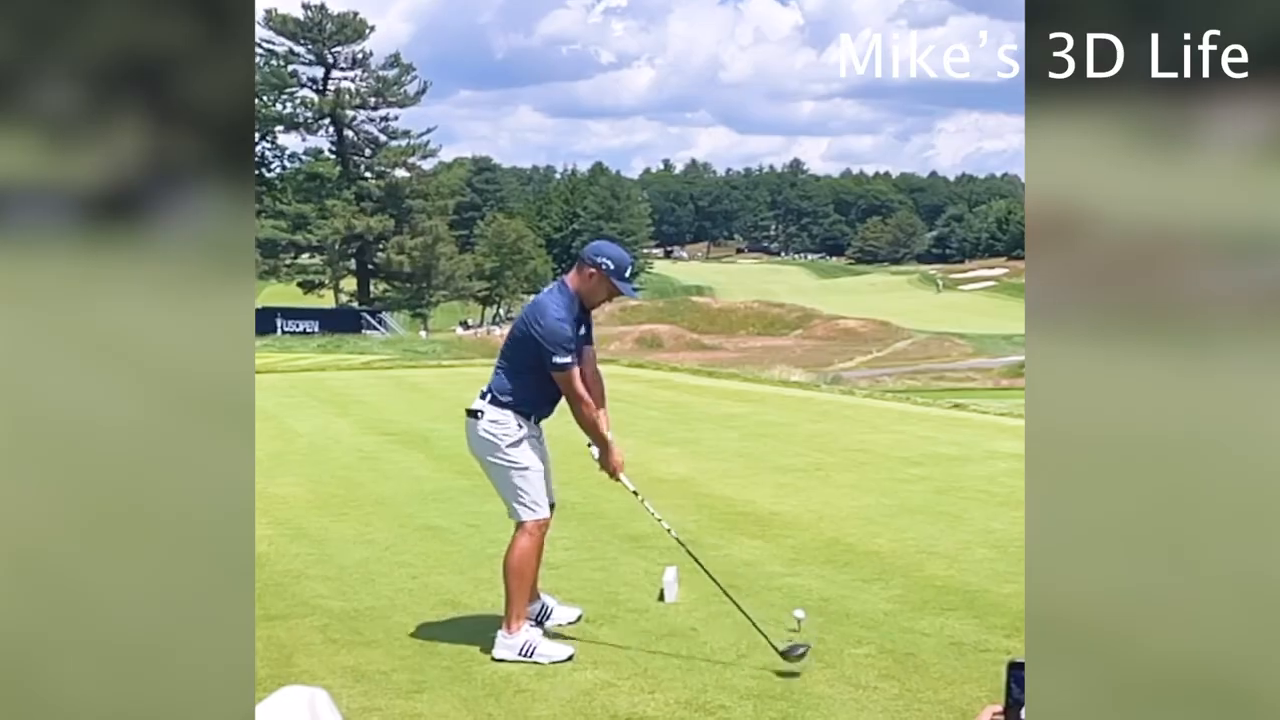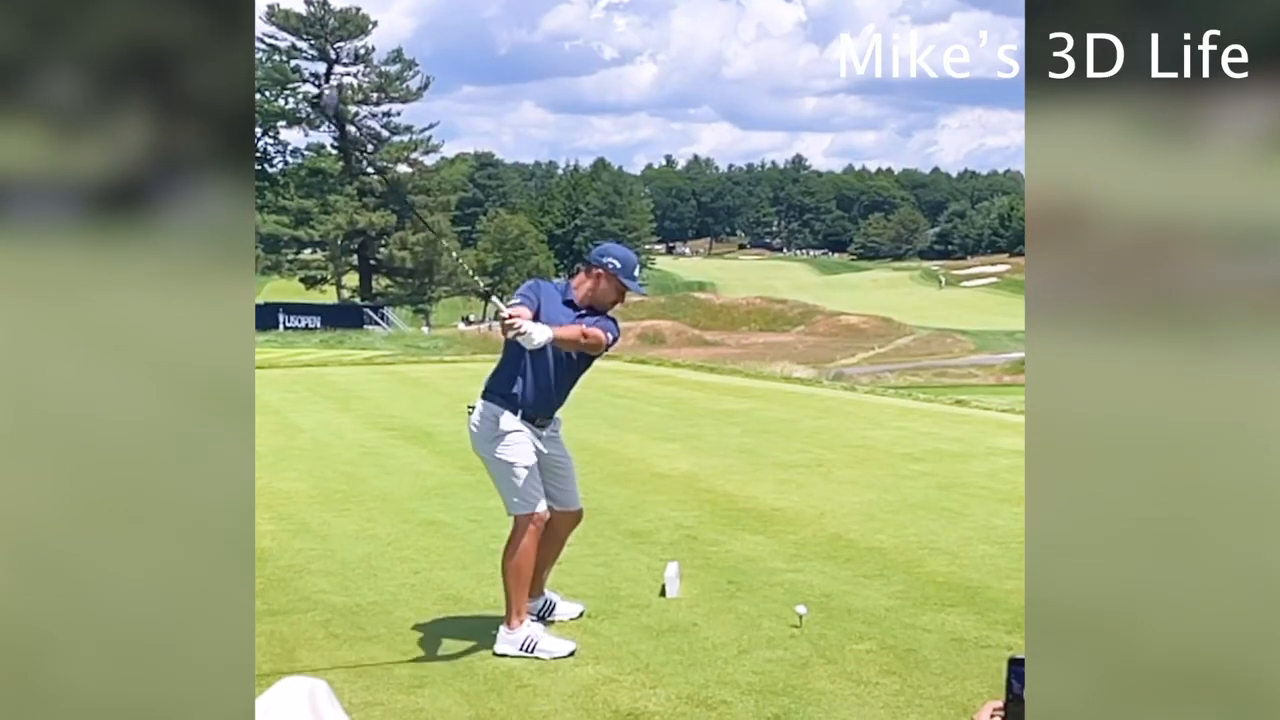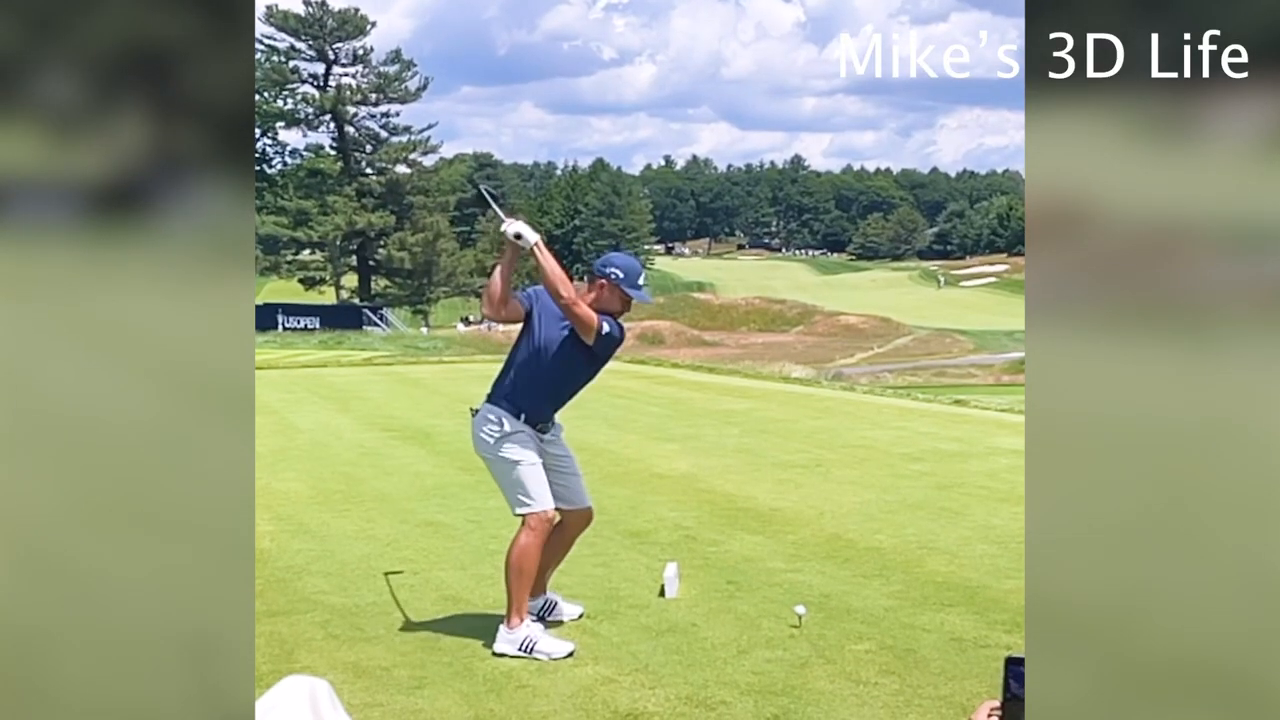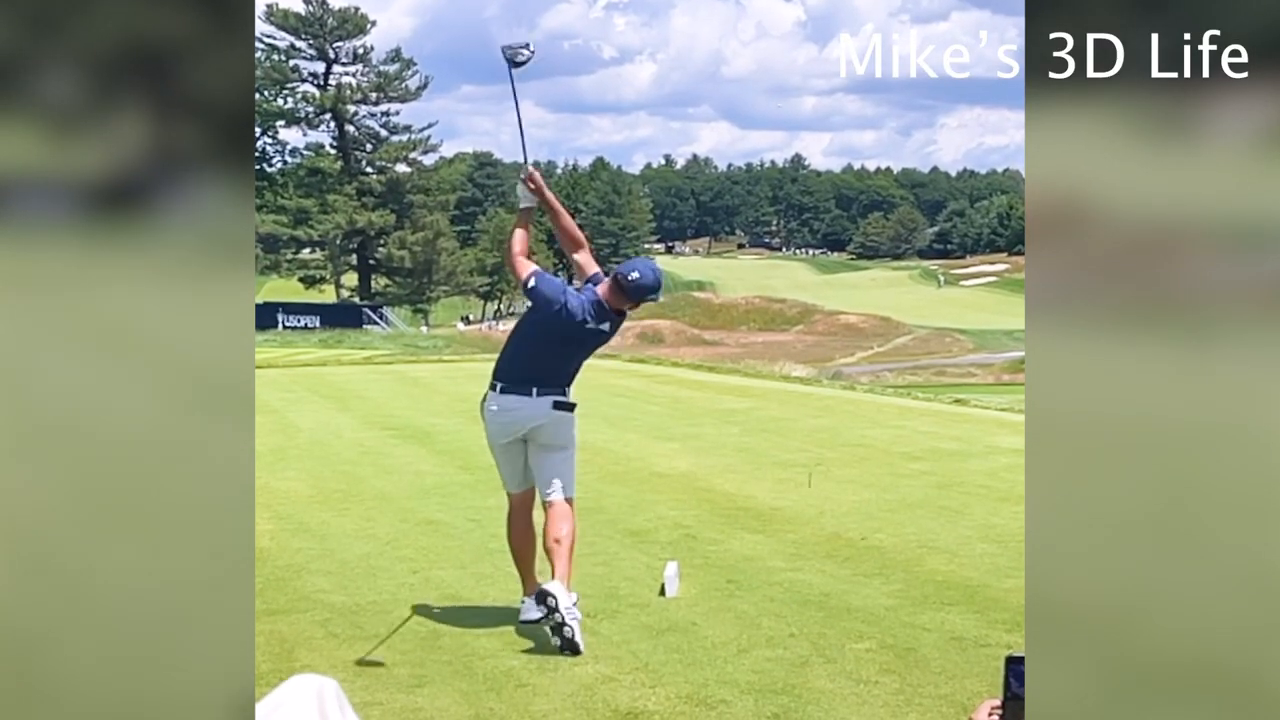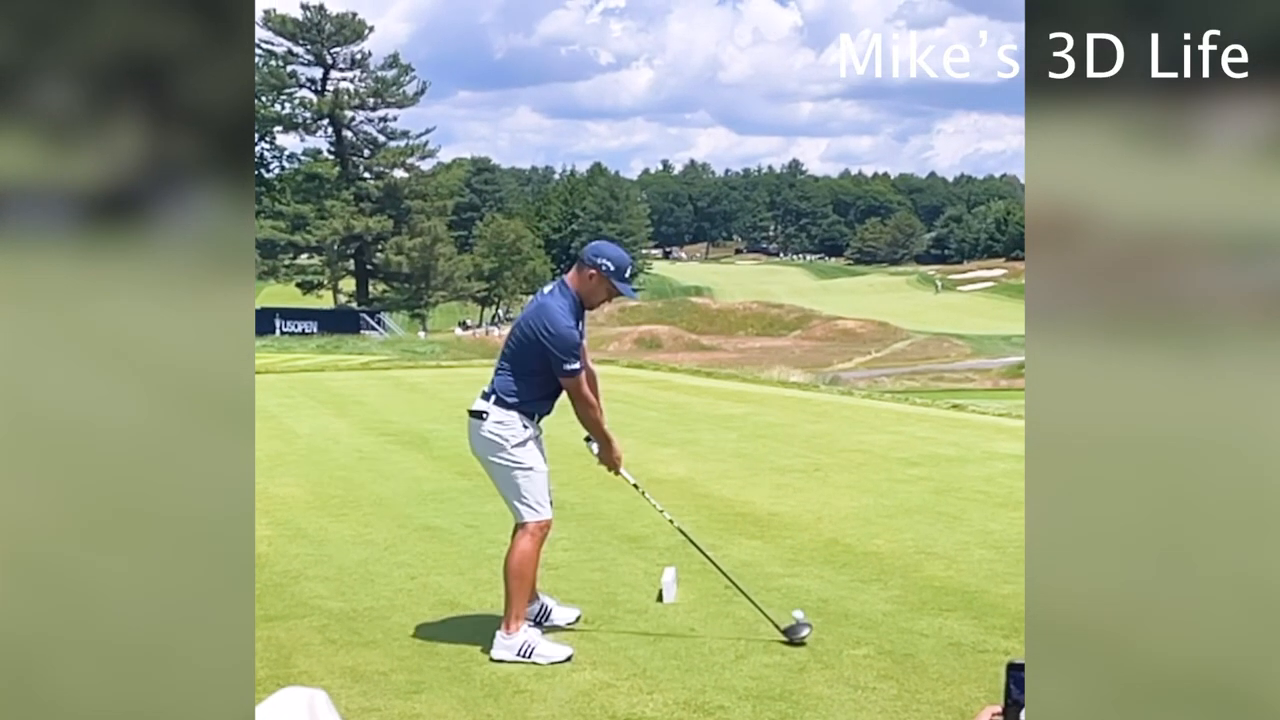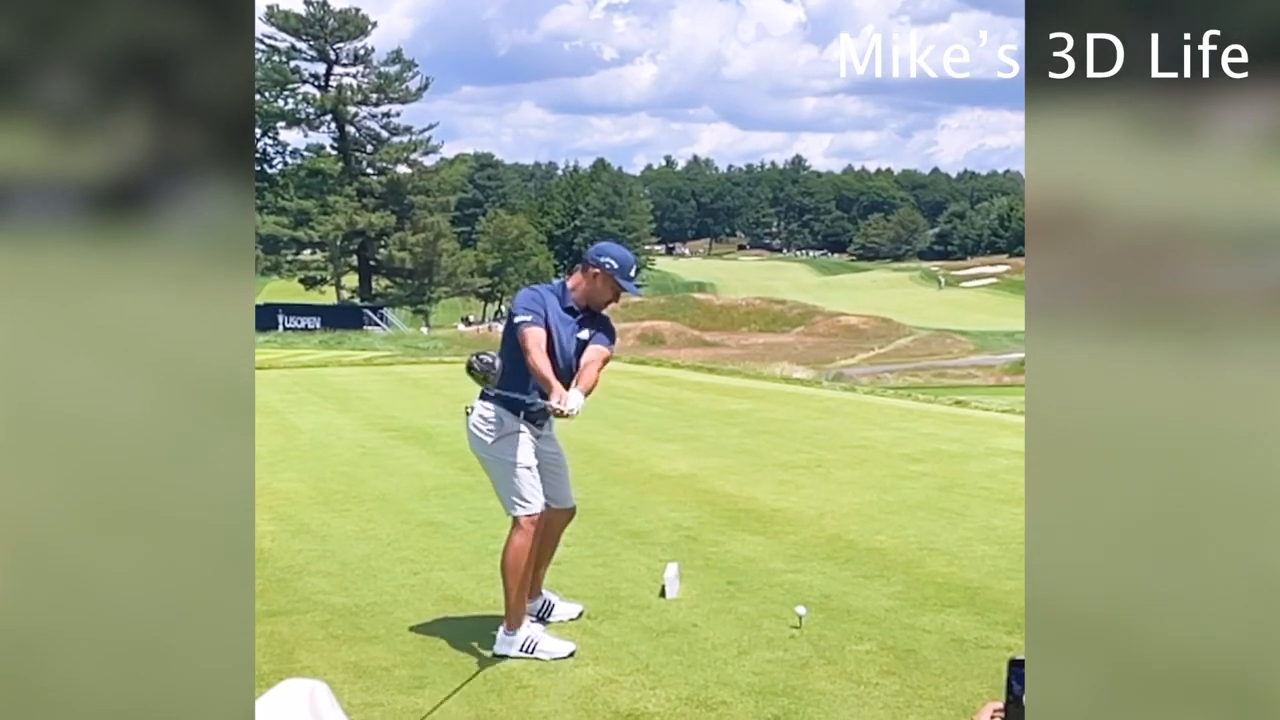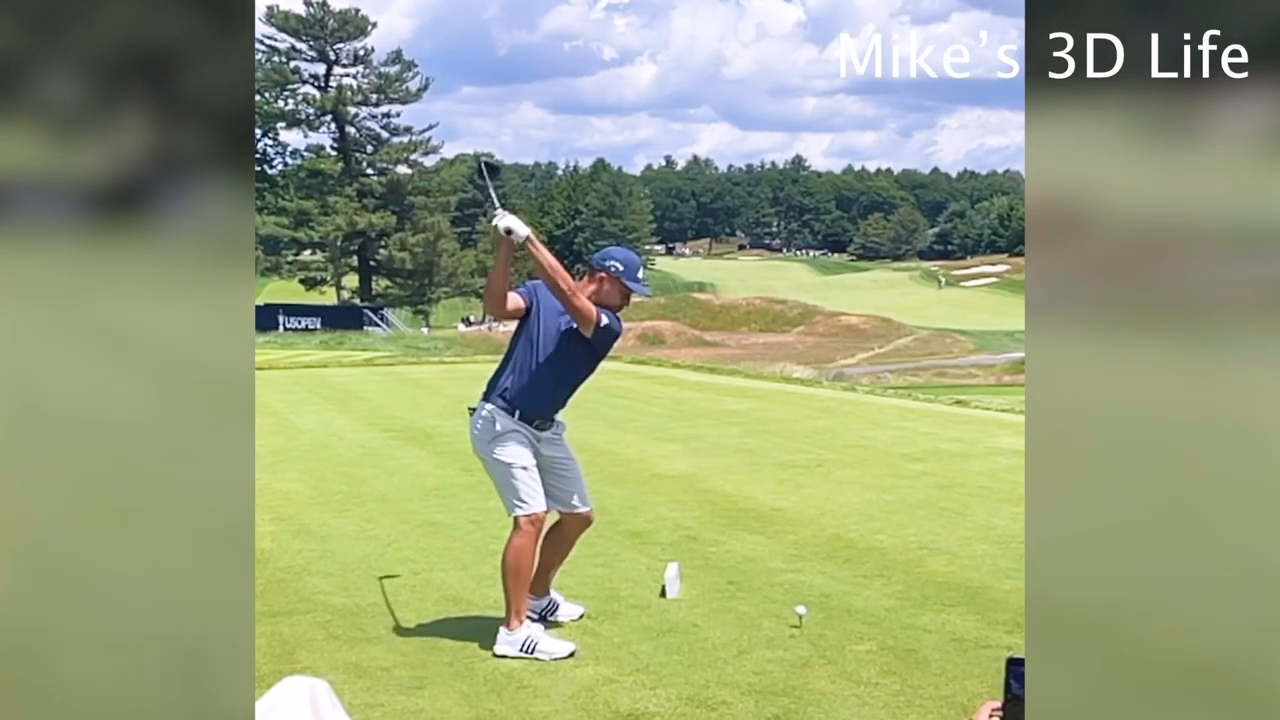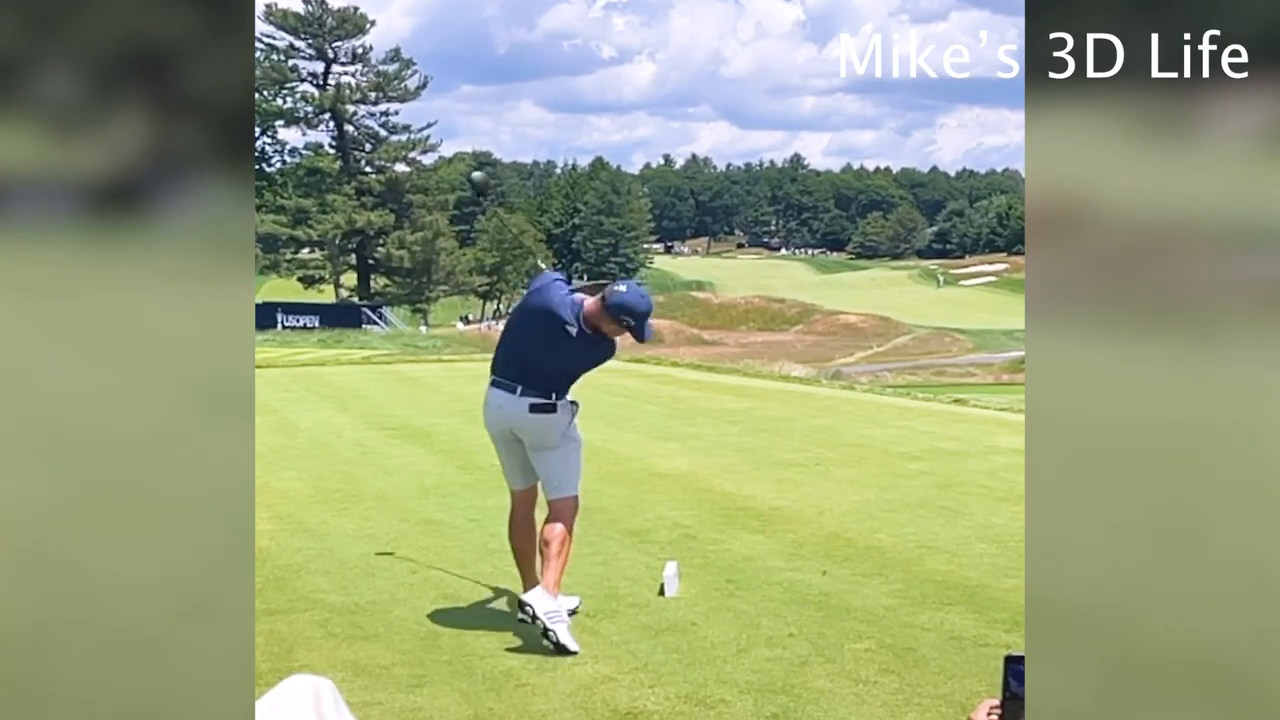
dt=0.4s
person 1, frame 1
left shoulder: (576, 311)
right shoulder: (552, 317)
left elbow: (591, 375)
right elbow: (575, 393)
left wrist: (605, 433)
right wrist: (604, 445)
left hip: (520, 424)
right hip: (503, 425)
left knee: (541, 512)
right knee: (533, 521)
left ankle: (532, 603)
right ankle: (512, 634)
person 1, frame 2
left shoulder: (604, 325)
right shoulder: (539, 291)
left elbow: (584, 339)
right elbow: (513, 326)
left wrist: (546, 333)
right wrist: (516, 324)
left hip: (544, 427)
right hip: (502, 421)
left knee: (567, 513)
right knee: (531, 517)
left ankle: (534, 598)
right ankle: (514, 629)
person 1, frame 3
left shoulder: (611, 332)
right shoulder: (542, 300)
left elbow: (569, 304)
right elbow: (494, 309)
left wrist: (535, 244)
right wrist: (512, 251)
left hip: (542, 429)
right hip: (502, 424)
left knee: (578, 513)
right knee: (539, 516)
left ankle: (536, 596)
right ankle: (514, 629)
person 1, frame 4
left shoulder: (558, 300)
right shoulder: (608, 323)
left elbow: (516, 257)
right elbow: (579, 249)
left wrist: (529, 204)
left hip: (502, 406)
right hip: (551, 410)
left knee: (520, 503)
right knee: (558, 503)
left ankle: (532, 597)
right ankle: (558, 589)
person 1, frame 5
left shoulder: (562, 304)
right shoulder: (558, 321)
left elbow: (586, 373)
right elbow: (580, 396)
left wrist: (601, 434)
right wrist: (605, 441)
left hip: (514, 422)
right hip: (505, 425)
left knee: (533, 514)
right knee: (535, 520)
left ankle: (529, 603)
right ankle: (512, 634)
person 1, frame 6
left shoulder: (600, 327)
right shoulder: (533, 299)
left elbow: (592, 365)
right elbow: (534, 353)
left wrist: (577, 395)
right wrist: (555, 389)
left hip: (538, 425)
right hip: (500, 420)
left knee: (560, 510)
right knee: (529, 517)
left ankle: (532, 599)
right ankle: (514, 631)
person 1, frame 7
left shoulder: (608, 326)
right shoulder: (540, 294)
left elbow: (569, 298)
right elbow: (496, 306)
left wrist: (529, 239)
right wrist: (505, 248)
left hip: (545, 428)
right hip: (500, 421)
left knee: (578, 516)
right knee: (530, 517)
left ankle: (537, 597)
right ankle: (514, 630)
person 1, frame 8
left shoulder: (548, 287)
right shoulder: (593, 346)
left hip: (499, 404)
right hip: (544, 413)
left knee: (522, 499)
right knee: (563, 506)
left ankle: (532, 593)
right ankle: (547, 595)
